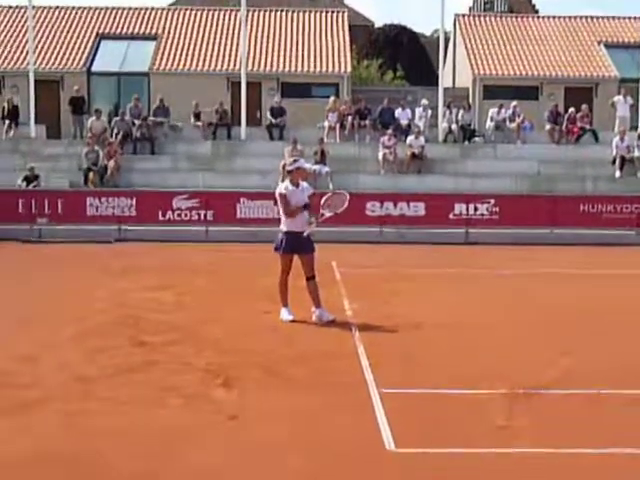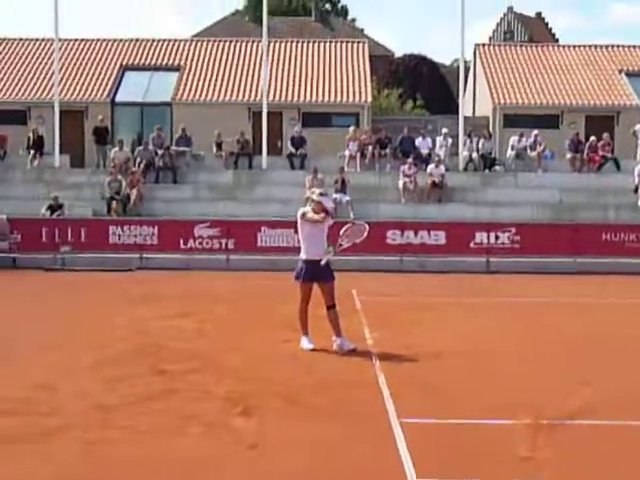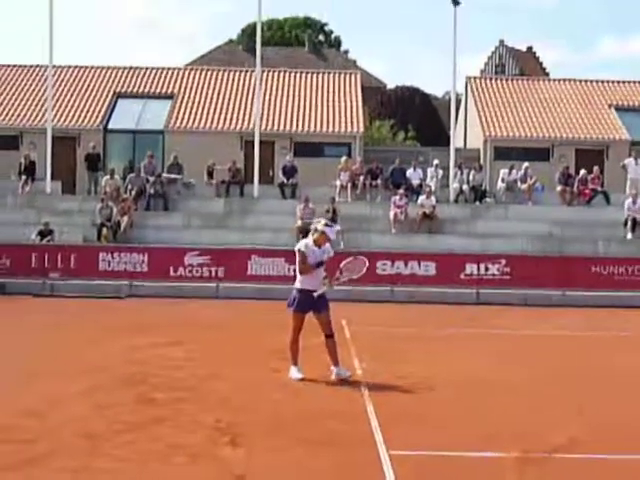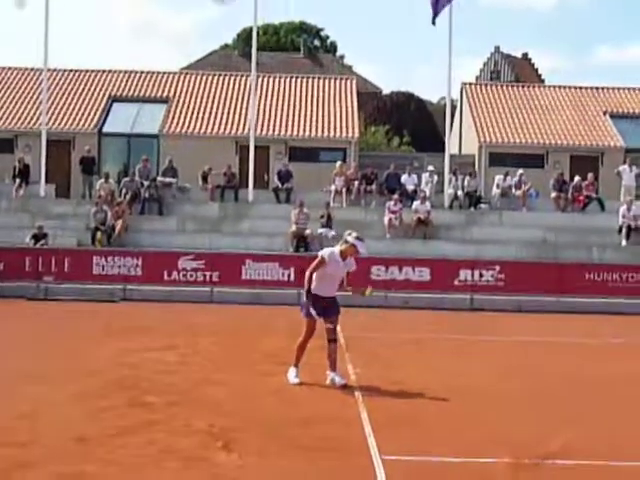
dt=0.7s
person 1, frame 1
left shoulder: (305, 187)
right shoulder: (283, 188)
right elbow: (287, 213)
left wrist: (312, 217)
right wrist: (306, 206)
left hip: (303, 235)
right hip: (288, 235)
left knee: (310, 274)
right knee: (285, 274)
left ankle: (318, 310)
right ankle: (285, 309)
person 1, frame 2
left shoulder: (326, 218)
right shoulder: (303, 213)
right elbow: (319, 219)
right wrist: (326, 213)
left hip: (323, 263)
right hip: (307, 263)
left knee: (331, 302)
right knee: (304, 302)
left ankle: (338, 339)
right ankle: (305, 337)
person 1, frame 3
left shoulder: (326, 249)
right shoulder: (303, 245)
right elbow: (302, 270)
right wrist: (320, 263)
left hip: (318, 293)
right hip: (302, 293)
left knee: (328, 331)
right knee: (296, 332)
left ankle: (336, 368)
right ankle: (294, 367)
person 1, frame 4
left shoulder: (349, 262)
right shoulder: (328, 254)
left elbow: (342, 283)
right elbow: (309, 273)
left wrist: (357, 290)
right wrist: (308, 294)
left hip: (331, 300)
right hip: (315, 298)
left knee: (332, 337)
right knee: (308, 334)
left ankle: (332, 373)
right ankle: (294, 369)
